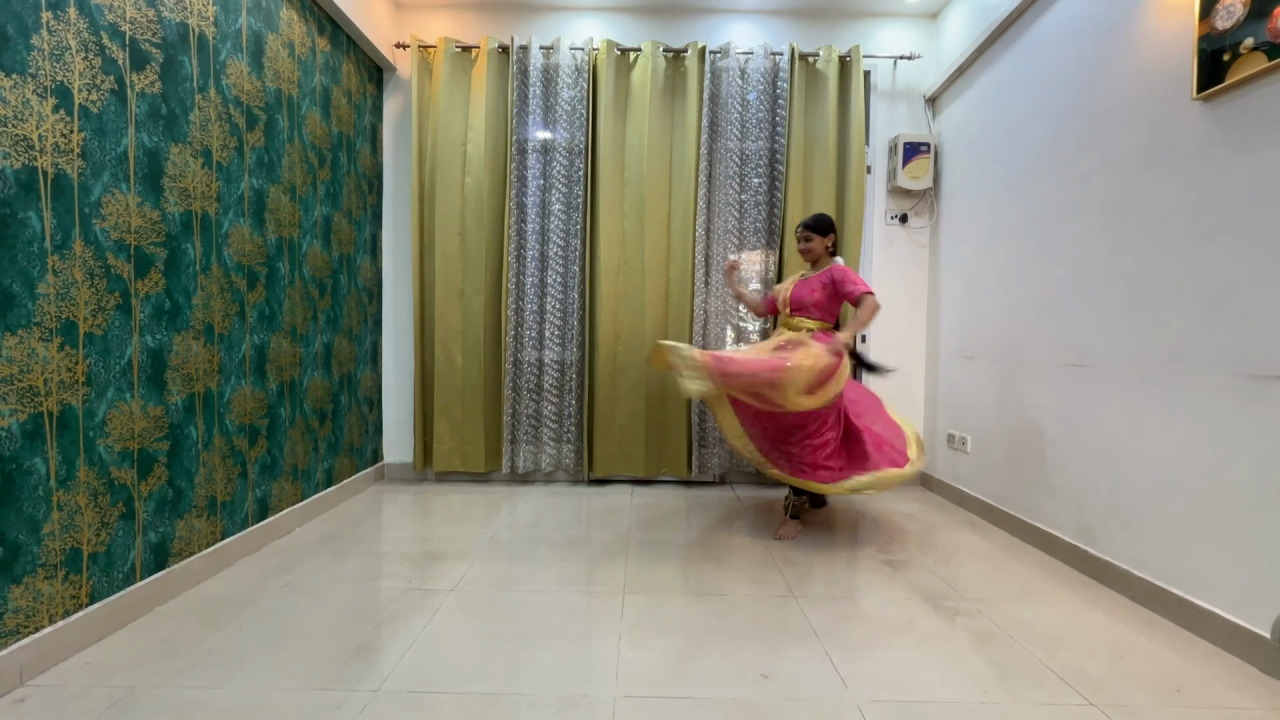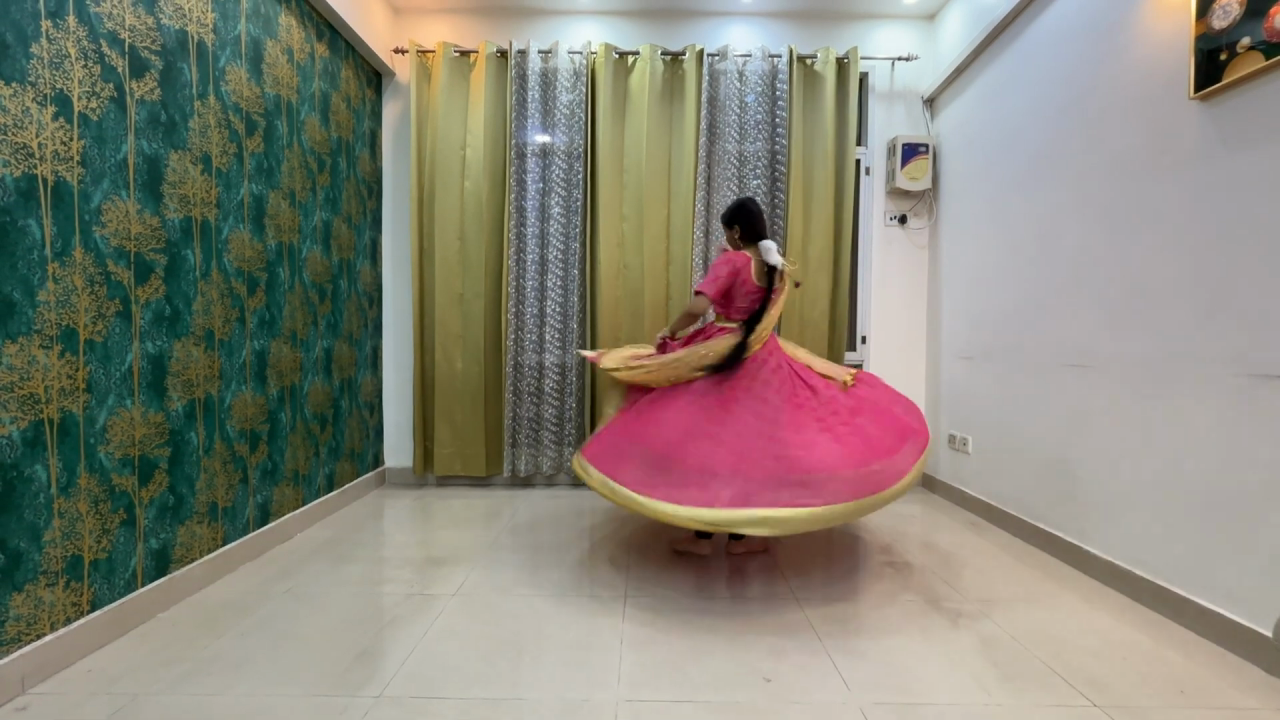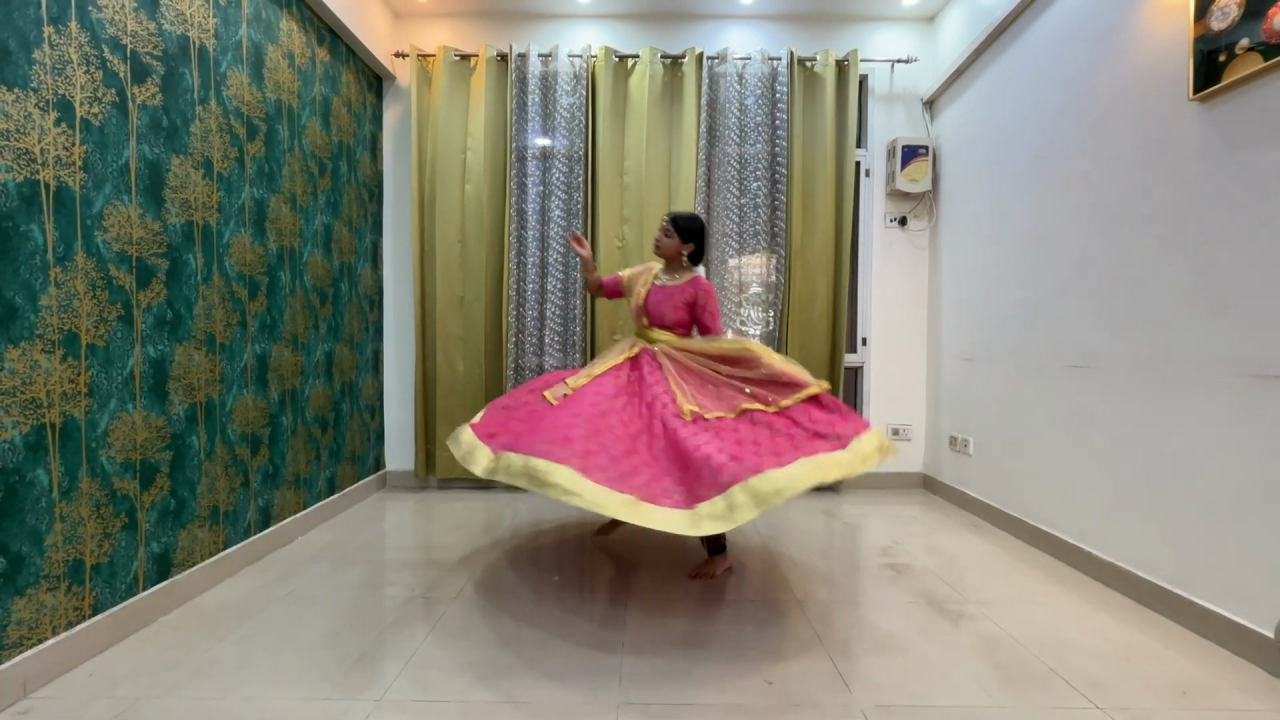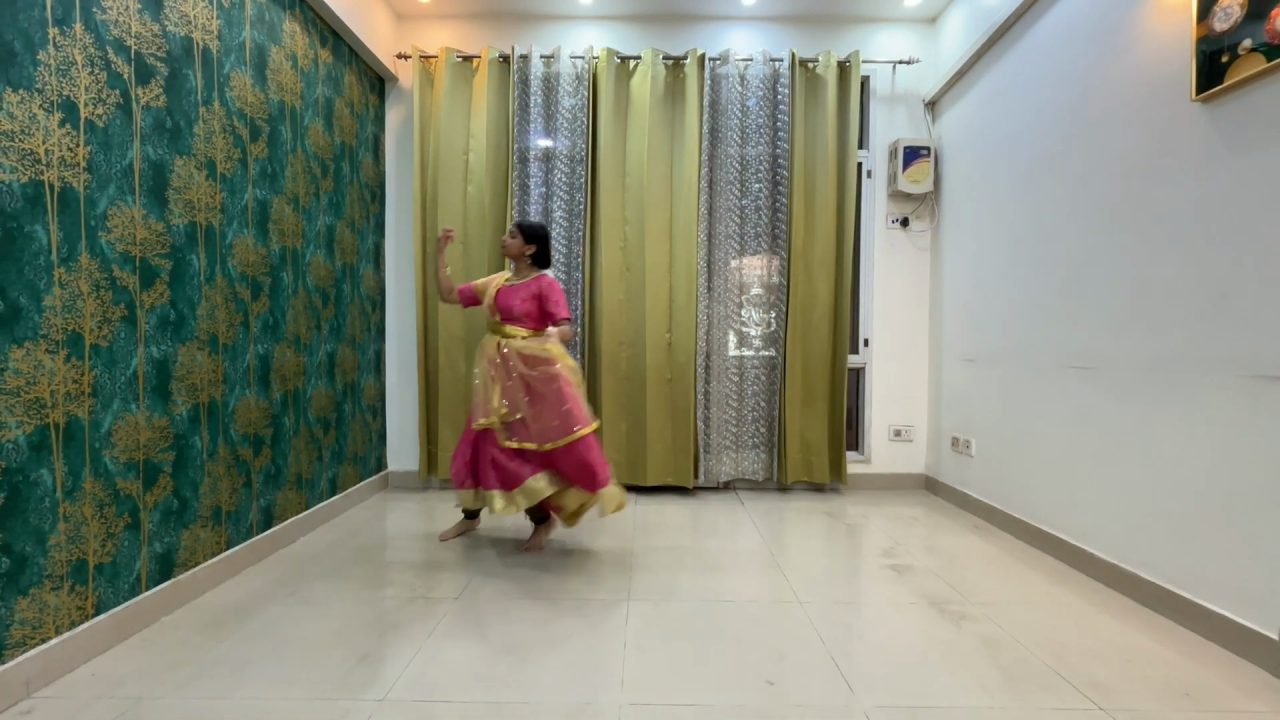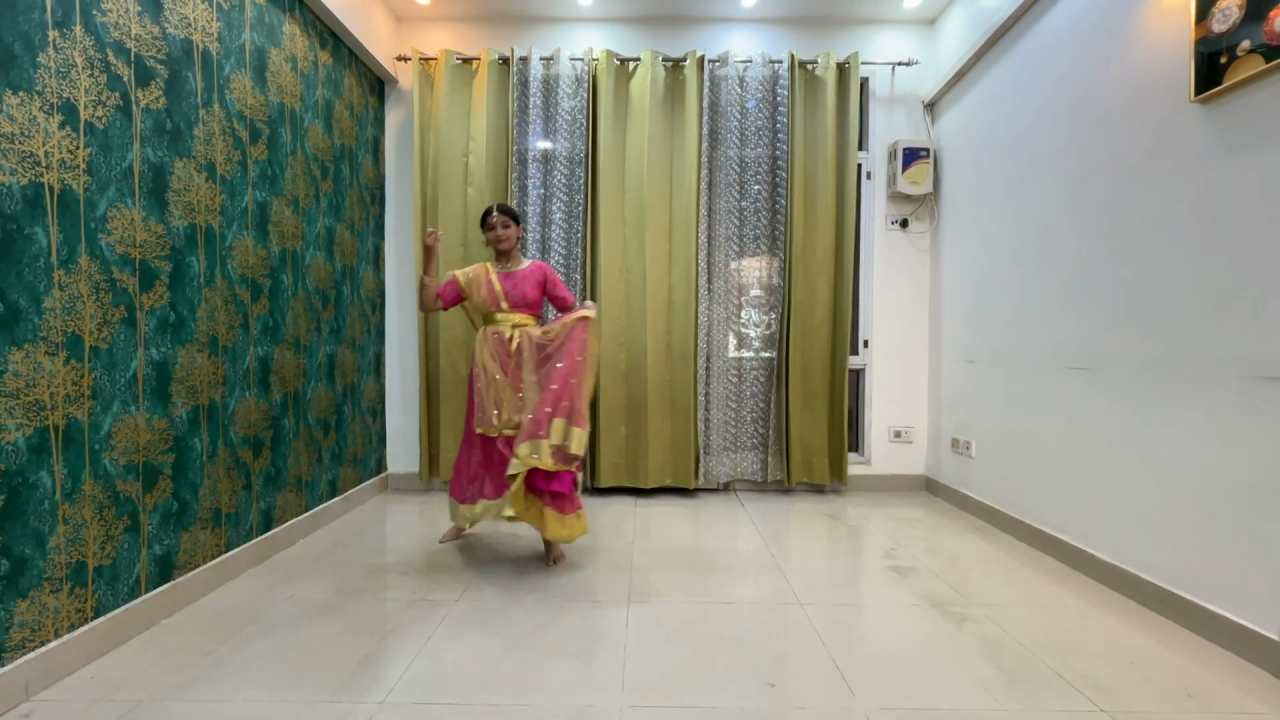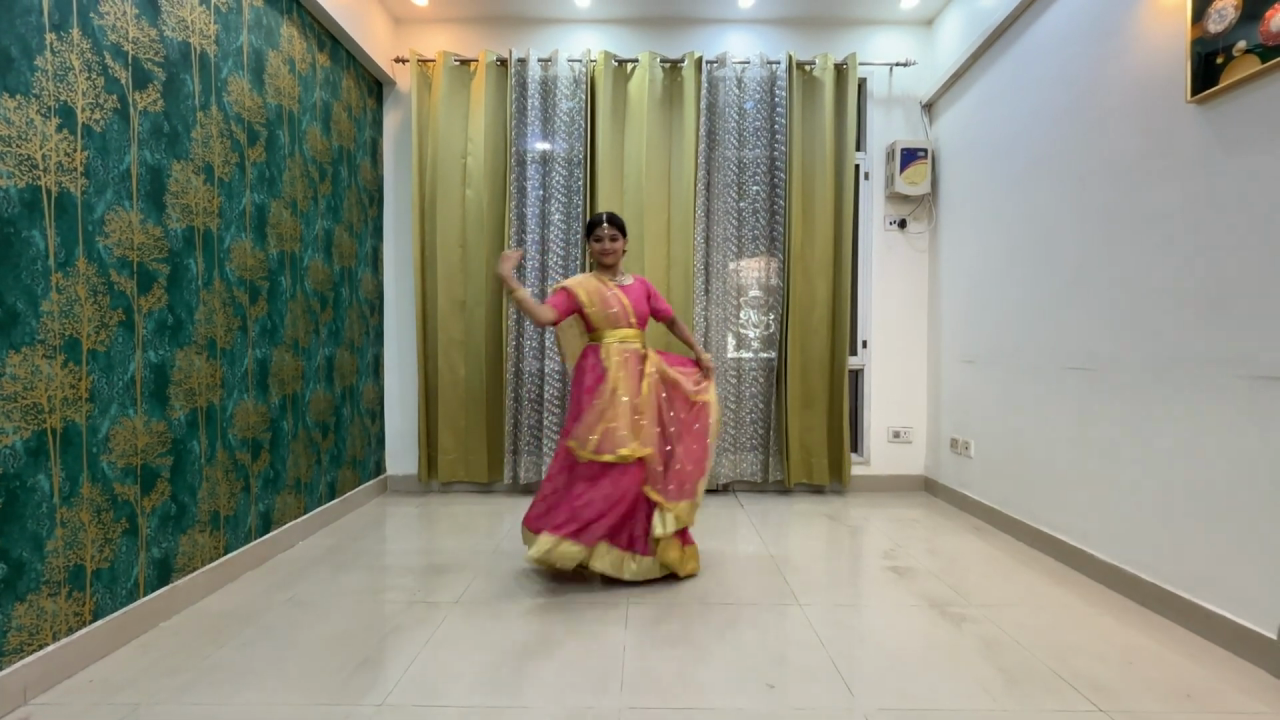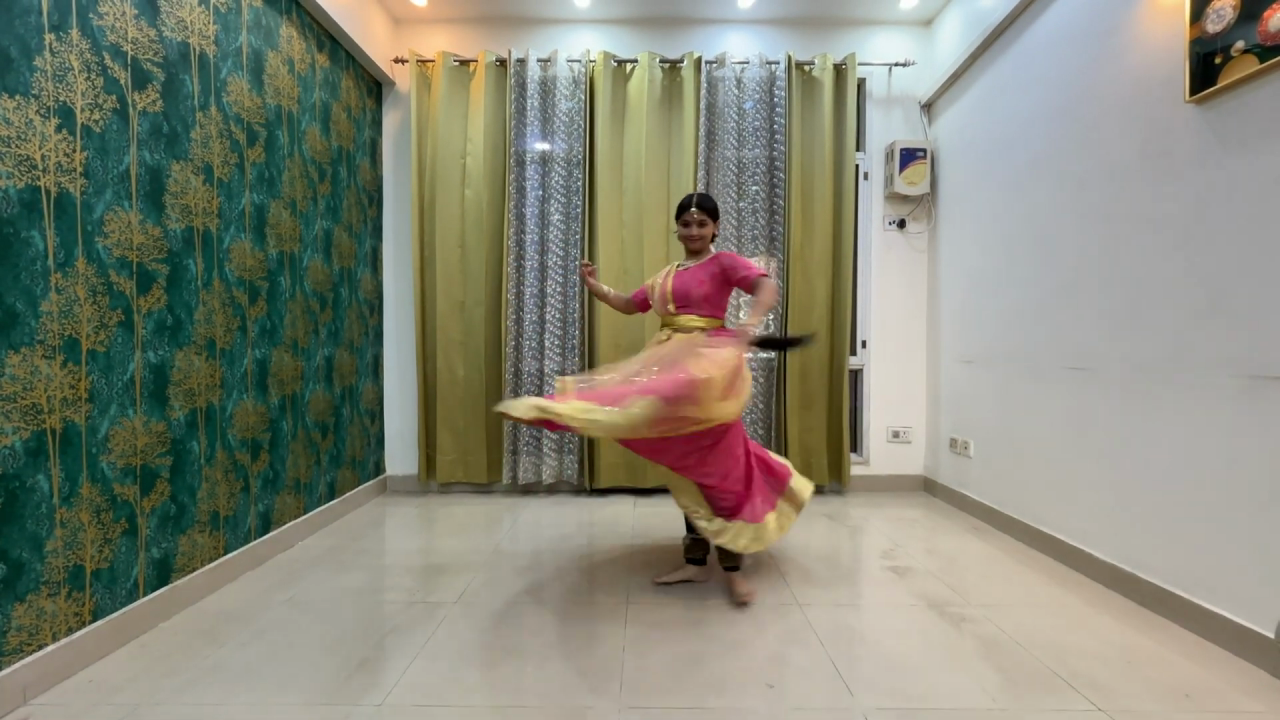
dt=0.7s
person 1, frame 1
left shoulder: (839, 273)
right shoulder: (795, 281)
left elbow: (871, 303)
right elbow: (760, 309)
left wrist: (847, 335)
right wrist: (734, 285)
left hip: (816, 358)
right hip: (788, 355)
left knee: (806, 435)
right knee: (789, 433)
left ankle: (794, 514)
right ankle: (811, 496)
person 1, frame 2
left shoulder: (728, 261)
right shoulder: (778, 266)
left elbow: (697, 307)
left wrist: (672, 331)
left hip: (724, 353)
right hip: (763, 357)
left knee: (705, 441)
right knee: (752, 441)
left ankle: (705, 534)
right ankle: (743, 532)
person 1, frame 3
left shoulder: (699, 288)
right shoulder: (645, 273)
left elbow: (715, 341)
right elbow: (597, 288)
left wrist: (734, 356)
right wrist: (587, 261)
left hip: (679, 373)
right hip: (635, 364)
left knee: (687, 456)
right knee: (601, 428)
left ankle: (718, 553)
right ankle: (621, 510)
person 1, frame 4
left shoulder: (545, 284)
right shoulder: (496, 283)
left elbow: (566, 326)
right elbow: (448, 294)
left wrist: (553, 336)
right wrist: (441, 252)
left hip: (528, 369)
right hip: (497, 368)
left knee: (514, 440)
right knee: (488, 439)
left ankle: (544, 519)
right ankle: (471, 517)
person 1, frame 5
left shoulder: (540, 271)
right shoulder: (473, 276)
left elbow: (571, 309)
right elbow: (429, 304)
left wrist: (586, 311)
right wrist: (431, 257)
left hip: (532, 360)
right hip: (491, 363)
left knee: (539, 441)
right knee: (492, 441)
left ankle: (552, 532)
right ankle: (468, 517)
person 1, frame 6
left shoulder: (640, 284)
right shoulder: (578, 286)
left elbow: (670, 319)
right elbow: (541, 317)
left wrist: (699, 353)
right wrist: (509, 280)
left hip: (643, 378)
right hip: (602, 377)
left knee: (642, 467)
right knee: (609, 464)
left ankle: (638, 550)
right ankle: (568, 544)
person 1, frame 7
left shoulder: (726, 262)
right shoulder: (667, 274)
left elbow: (767, 285)
right elbow: (629, 304)
left wrist: (752, 322)
right wrist: (592, 284)
left hip: (709, 361)
right hip: (670, 362)
left knee: (713, 465)
right knee: (687, 466)
left ankle: (732, 570)
right ankle: (697, 562)
